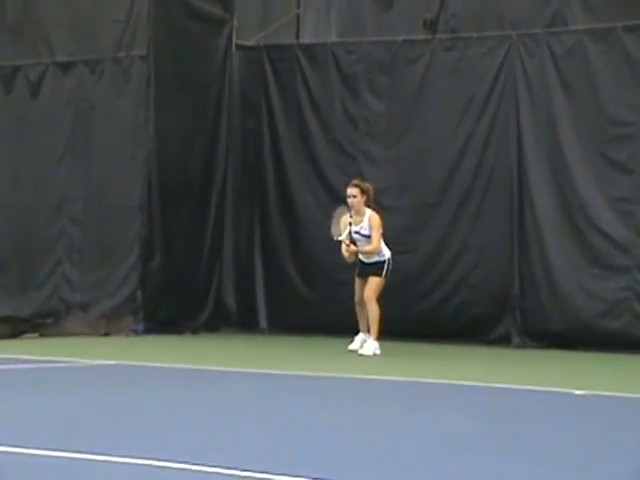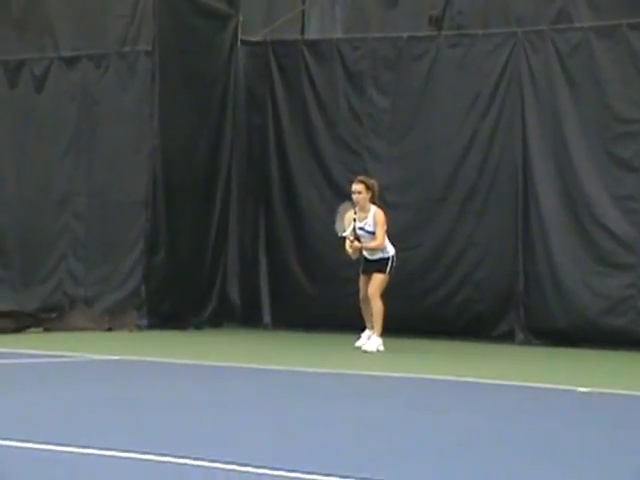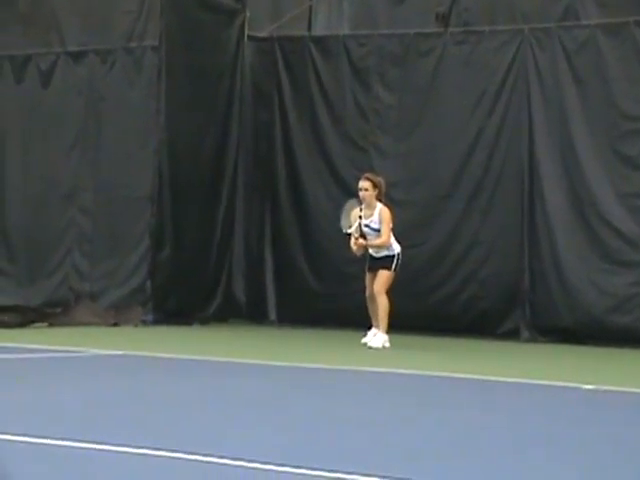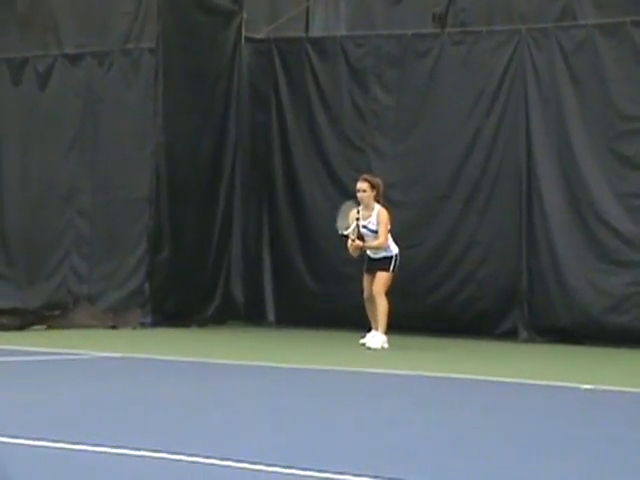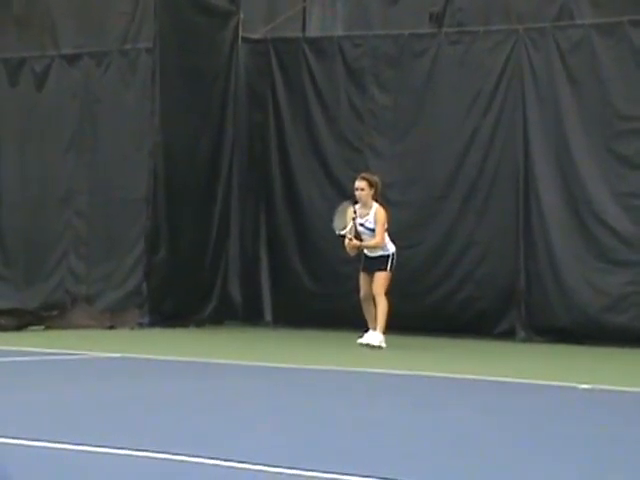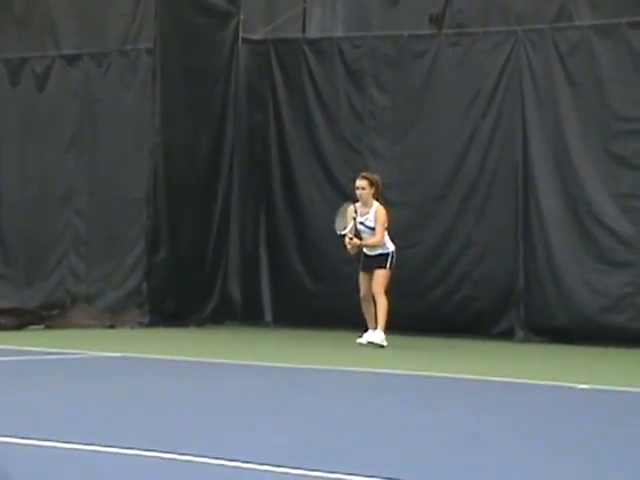
dt=0.1s
person 1, frame 1
left shoulder: (373, 218)
right shoulder: (346, 219)
left elbow: (376, 247)
right elbow: (344, 244)
left wrist: (356, 250)
right wrist: (347, 252)
left hip: (380, 261)
right hip: (363, 261)
left knee: (369, 297)
right knee: (359, 300)
left ankle: (373, 342)
right ankle: (363, 335)
person 1, frame 2
left shoulder: (378, 214)
right shoulder: (351, 215)
left elbow: (380, 243)
right elbow: (349, 240)
left wrist: (360, 246)
right wrist: (351, 249)
left hip: (384, 257)
right hip: (367, 258)
left knee: (373, 293)
right knee: (363, 296)
left ankle: (377, 339)
right ankle: (369, 331)
person 1, frame 3
left shoulder: (383, 212)
right shoulder: (357, 212)
left elbow: (385, 241)
right elbow: (354, 237)
left wrist: (365, 243)
right wrist: (356, 246)
left hip: (390, 255)
right hip: (373, 255)
left knee: (379, 290)
right knee: (369, 294)
left ankle: (383, 335)
right ankle: (375, 329)
person 1, frame 4
left shoulder: (381, 213)
right shoulder: (355, 213)
left elbow: (382, 242)
right elbow: (352, 238)
left wrist: (362, 245)
right wrist: (352, 246)
left hip: (388, 257)
right hip: (371, 257)
left knee: (378, 292)
right knee: (367, 296)
left ankle: (381, 336)
right ankle: (374, 331)
person 1, frame 5
left shoulder: (379, 212)
right shoulder: (353, 211)
left elbow: (379, 241)
right elbow: (350, 236)
left wrist: (359, 245)
right wrist: (350, 245)
left hip: (385, 255)
right hip: (368, 256)
left knee: (378, 291)
right knee: (364, 295)
left ankle: (379, 335)
right ankle: (372, 331)
person 1, frame 6
left shoulder: (379, 211)
right shoulder: (353, 210)
left elbow: (379, 240)
right elbow: (349, 235)
left wrist: (359, 243)
right wrist: (350, 243)
left hip: (384, 254)
right hip: (367, 255)
left knee: (378, 290)
right knee: (364, 295)
left ankle: (380, 333)
right ankle: (371, 331)
